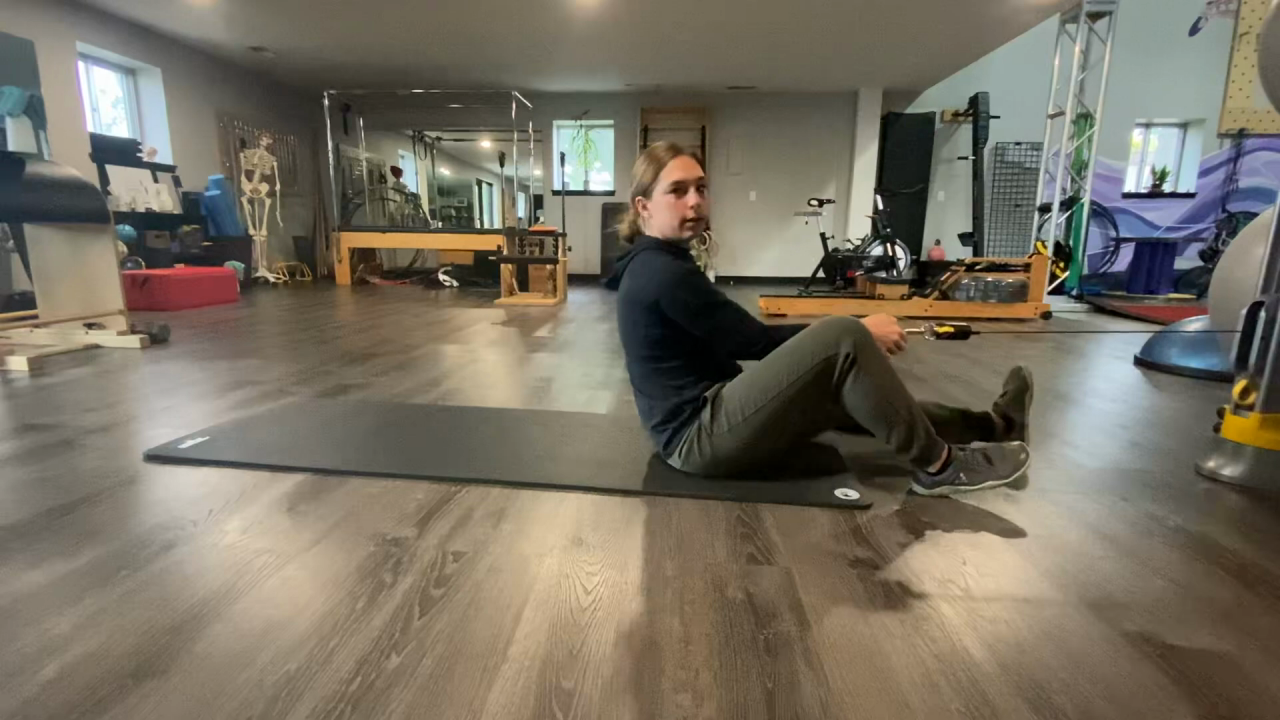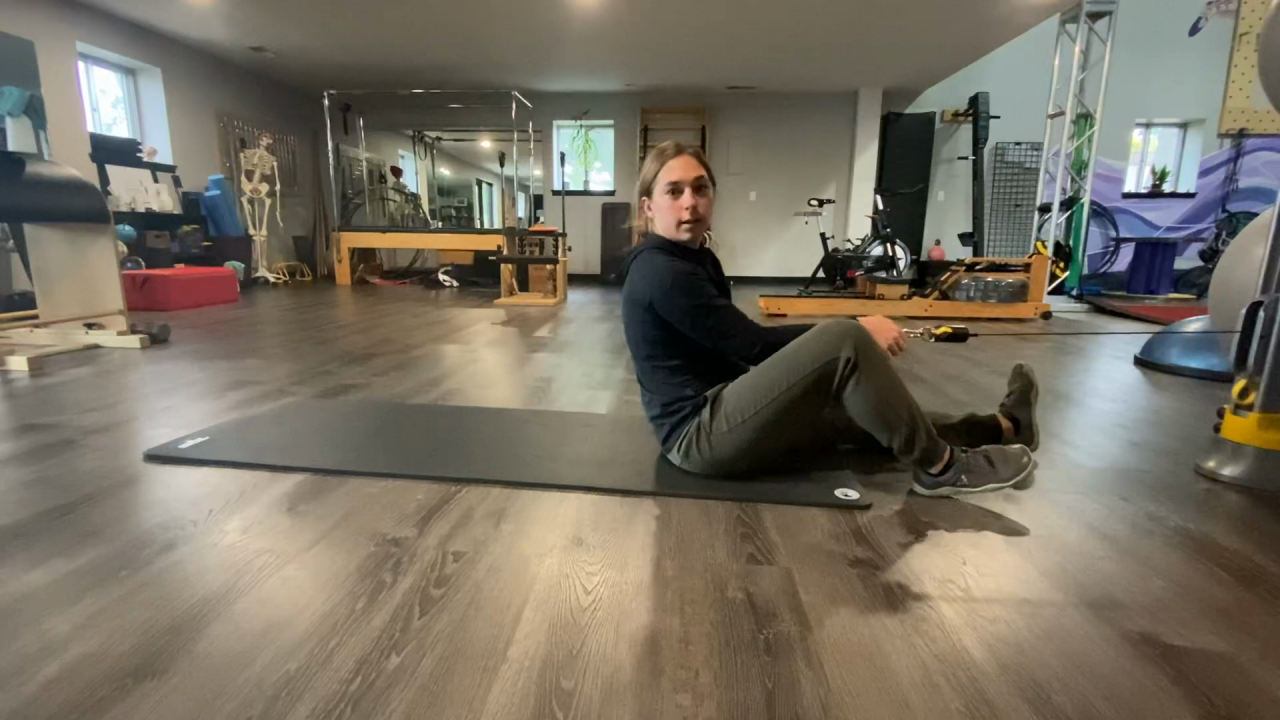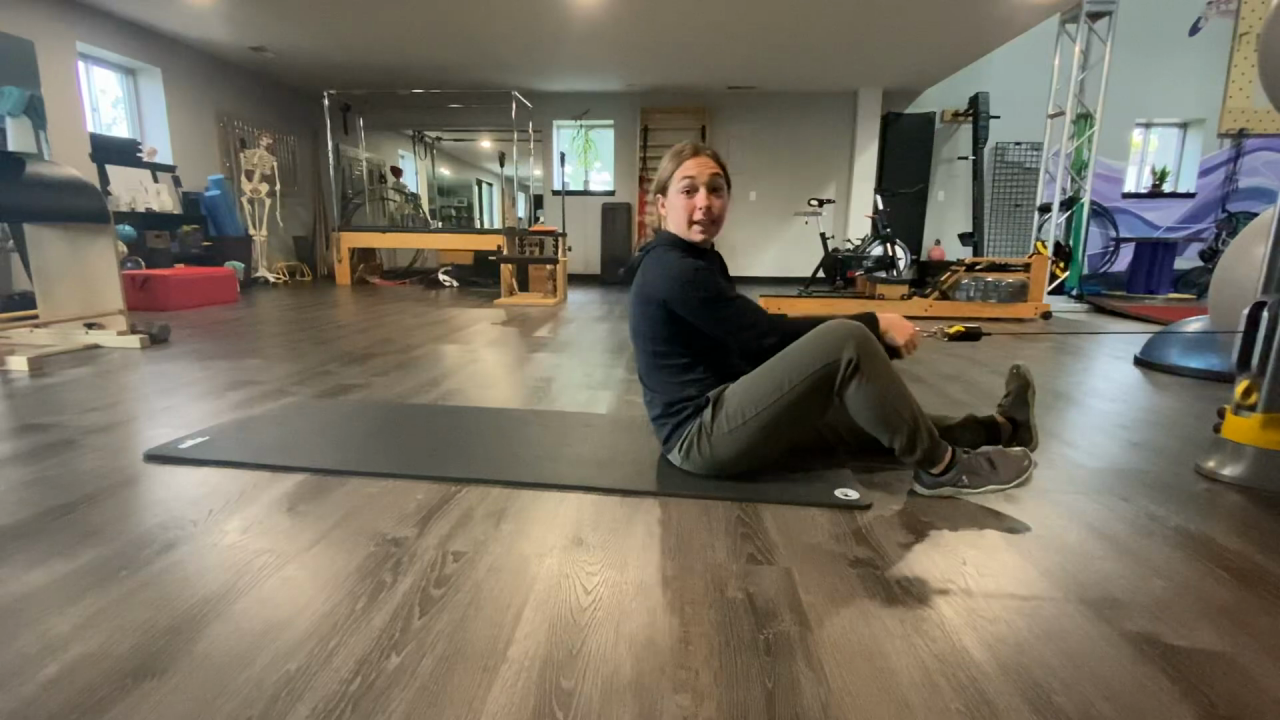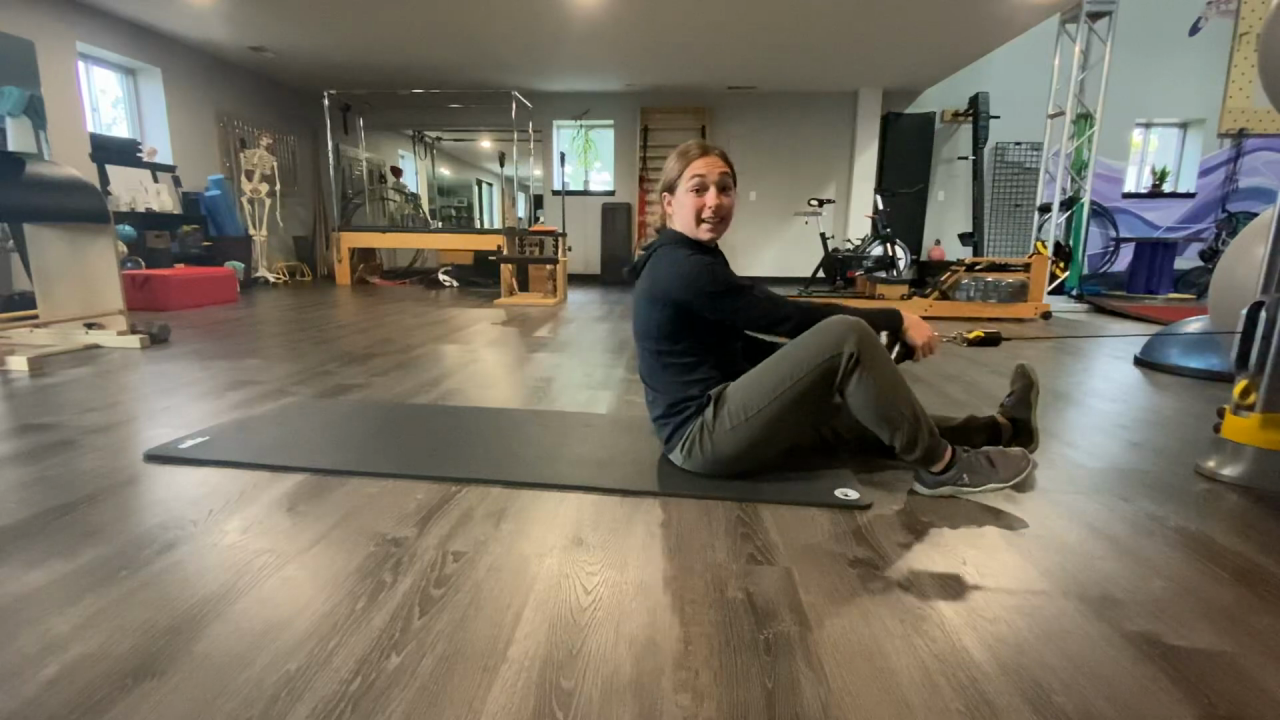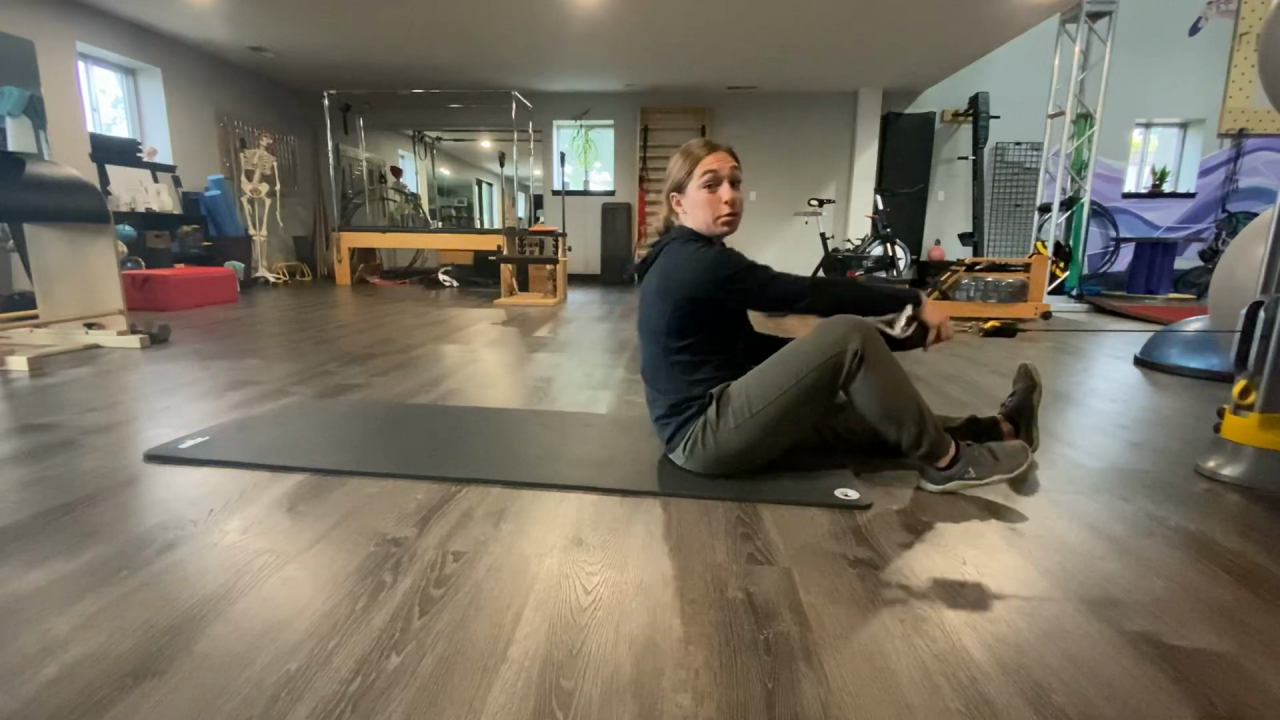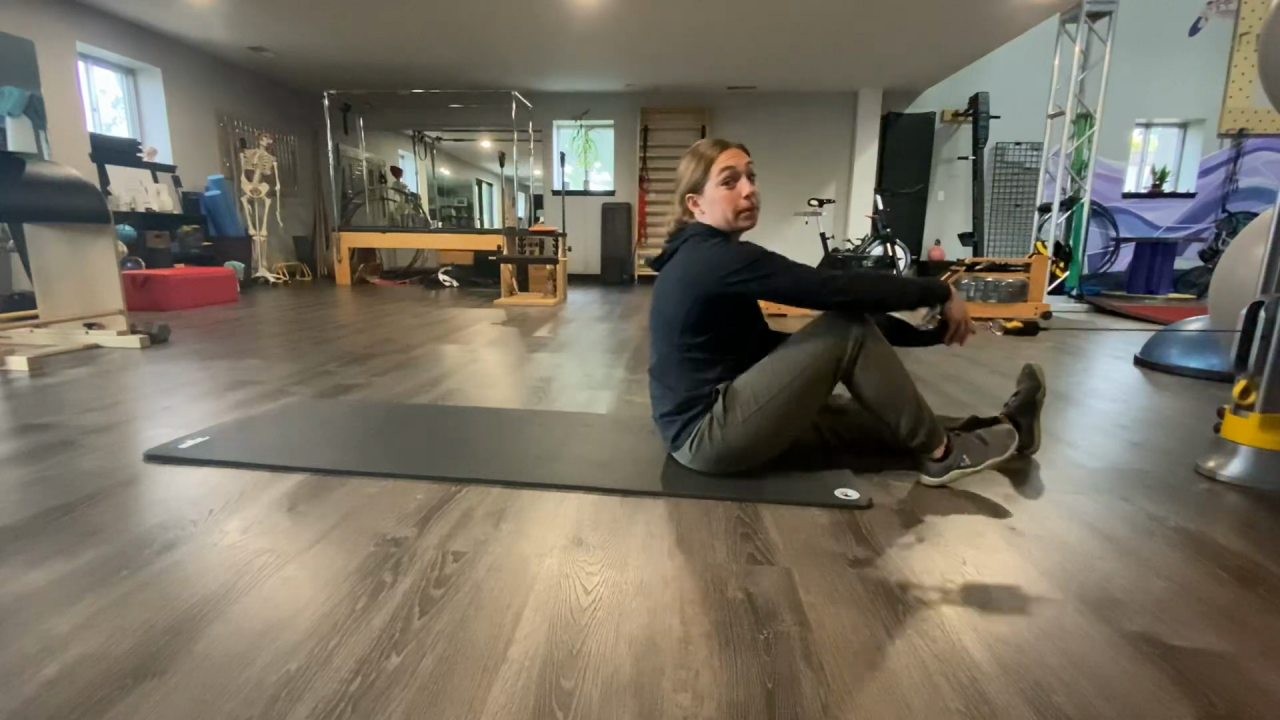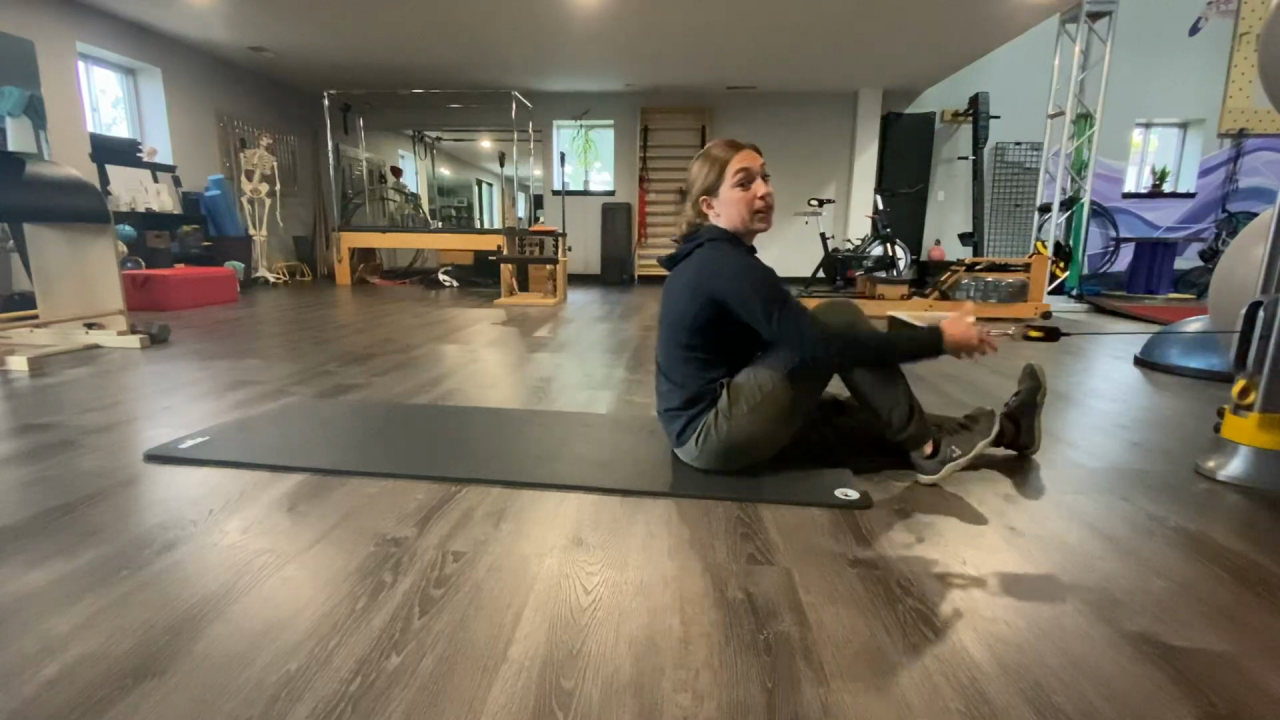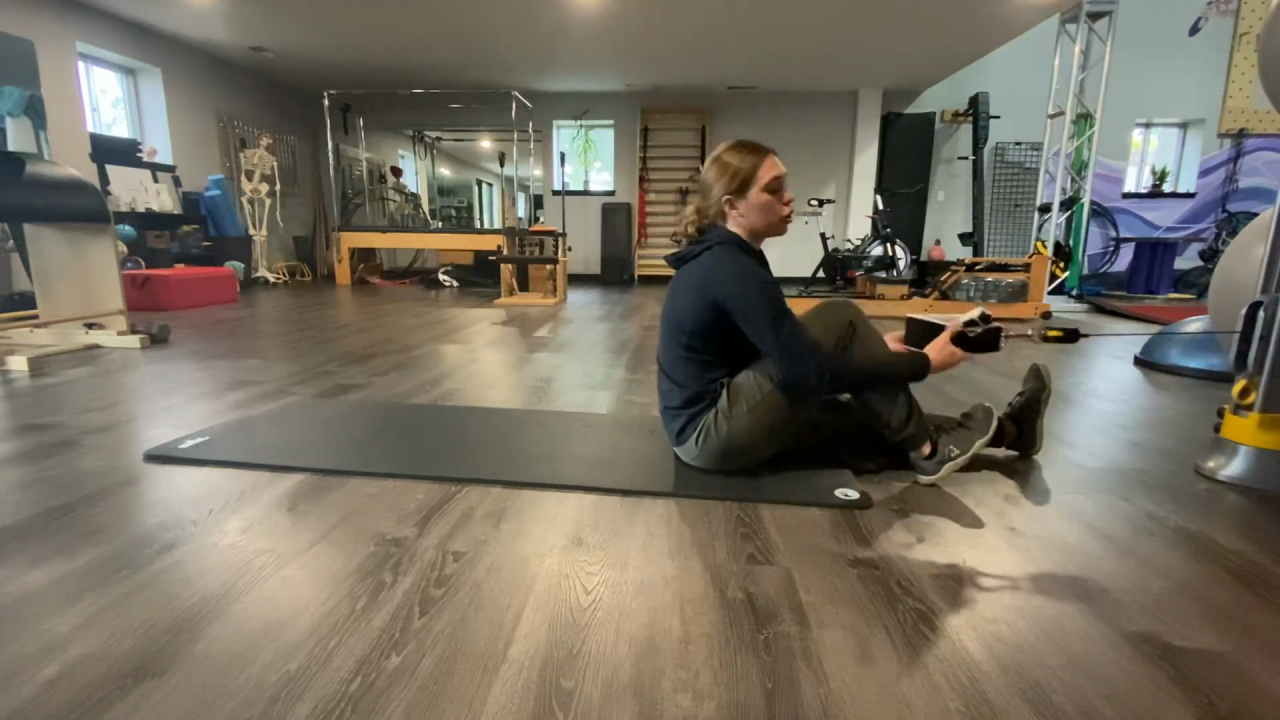
dt=0.2s
person 1, frame 1
left shoulder: (656, 264)
right shoulder: (664, 273)
right elbow: (753, 342)
left wrist: (798, 337)
right wrist: (863, 332)
left hip: (704, 420)
right hip: (701, 439)
left knee: (843, 396)
right knee: (842, 339)
left ankle: (993, 425)
right ankle: (937, 464)
person 1, frame 2
left shoulder: (698, 260)
right shoulder: (662, 275)
right elbow: (752, 344)
right wrist: (856, 330)
left hip: (718, 420)
right hip: (700, 438)
right knee: (843, 341)
left ankle: (1003, 427)
right ankle: (939, 465)
person 1, frame 3
left shoulder: (703, 259)
right shoulder: (673, 272)
left elbow: (743, 344)
right elbow: (767, 334)
right wrist: (874, 323)
left hip: (719, 417)
right hip: (699, 437)
right knee: (847, 341)
left ankle: (1001, 428)
right ankle: (940, 466)
person 1, frame 4
left shoulder: (698, 258)
right shoulder: (684, 269)
left elbow: (737, 344)
right elbow: (785, 316)
left wrist: (815, 360)
right wrist: (895, 321)
left hip: (718, 419)
right hip: (702, 437)
right knee: (846, 336)
left ankle: (1000, 429)
right ankle: (941, 465)
person 1, frame 5
left shoulder: (690, 256)
right shoulder: (699, 262)
left elbow: (744, 344)
right elbow: (806, 294)
left wrist: (815, 358)
right wrist: (912, 299)
left hip: (713, 418)
right hip: (704, 437)
left knee: (859, 411)
right knee: (850, 334)
left ankle: (1000, 429)
right ankle: (945, 460)
person 1, frame 6
left shoulder: (702, 253)
right shoulder: (720, 257)
left elbow: (759, 342)
right elbow: (832, 289)
right wrist: (939, 292)
left hip: (709, 423)
right hip: (709, 436)
left knee: (866, 414)
right knee: (849, 328)
left ankle: (1004, 427)
right ankle: (941, 453)
person 1, frame 7
left shoulder: (712, 256)
right shoulder: (730, 265)
left elbow: (787, 340)
right elbow: (819, 346)
right wrist: (939, 339)
left hip: (710, 422)
right hip: (713, 433)
right knee: (842, 319)
left ankle: (1008, 429)
right ankle: (929, 448)
person 1, frame 8
left shoulder: (719, 255)
right shoulder: (735, 271)
left elbow: (789, 349)
right elbow: (815, 372)
left wrist: (870, 347)
right wrist: (923, 363)
left hip: (708, 423)
right hip: (713, 433)
left knee: (863, 413)
right knee: (839, 317)
left ankle: (1006, 430)
right ankle: (926, 449)
